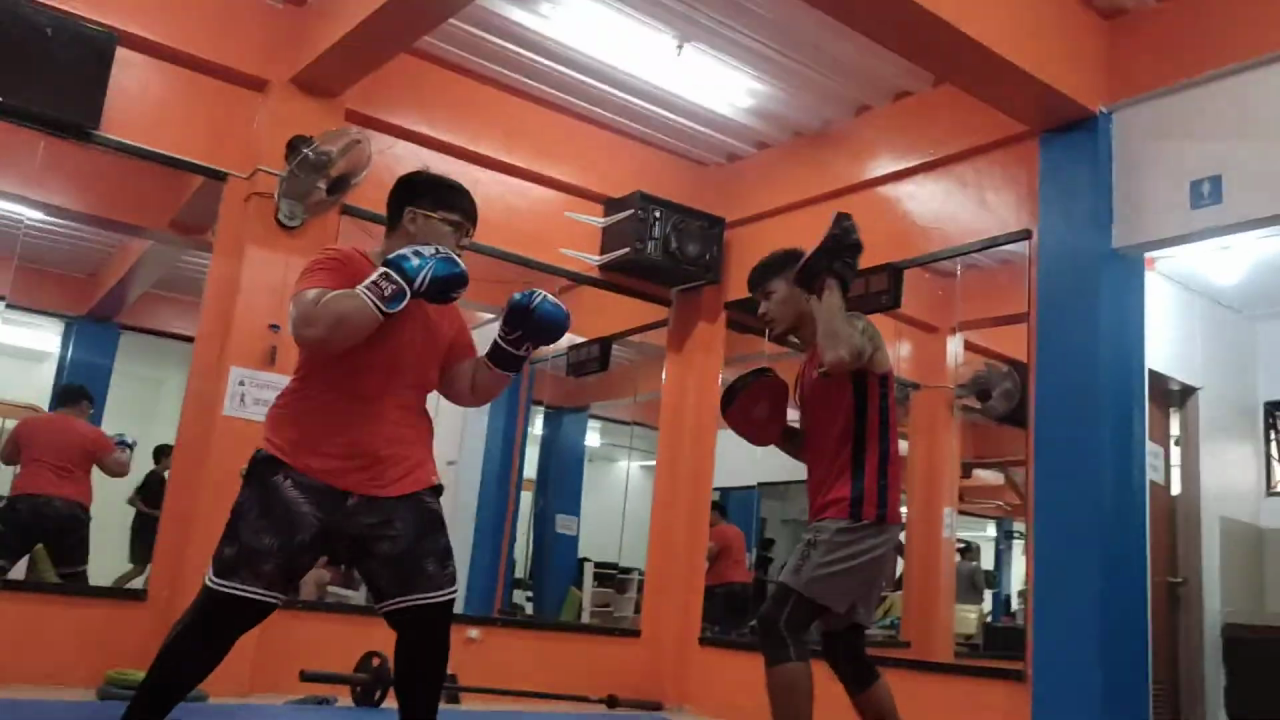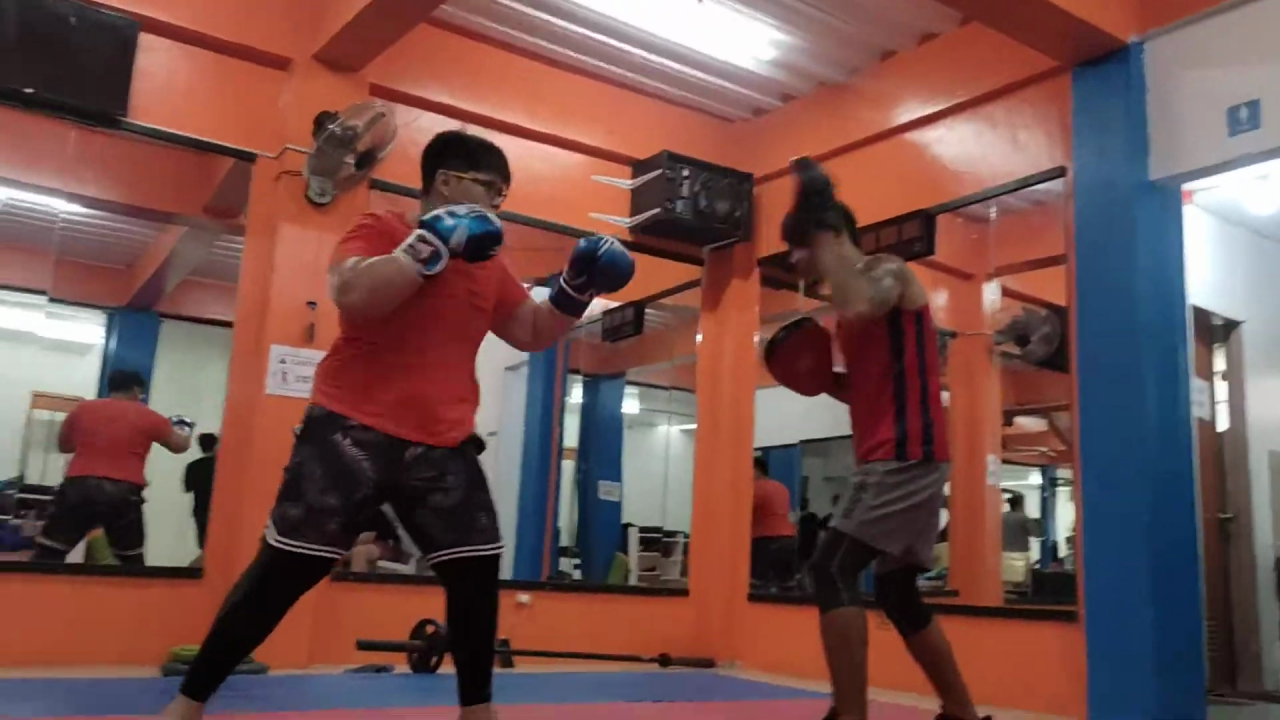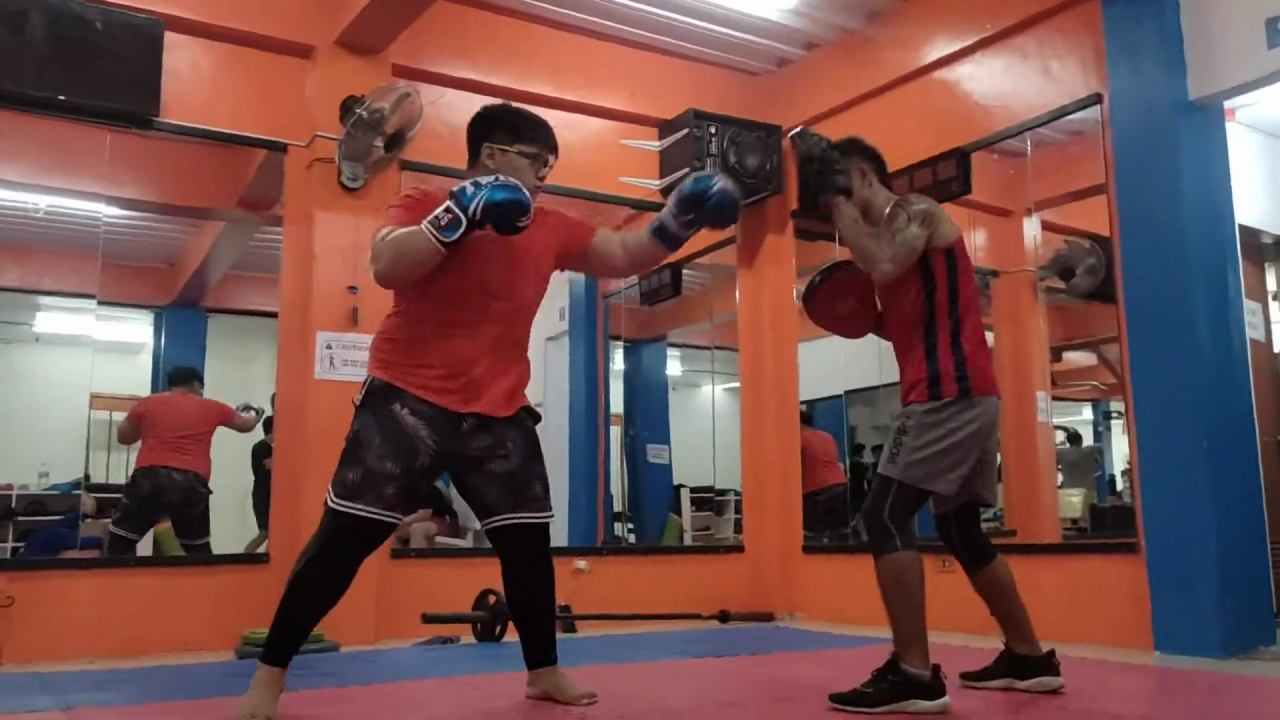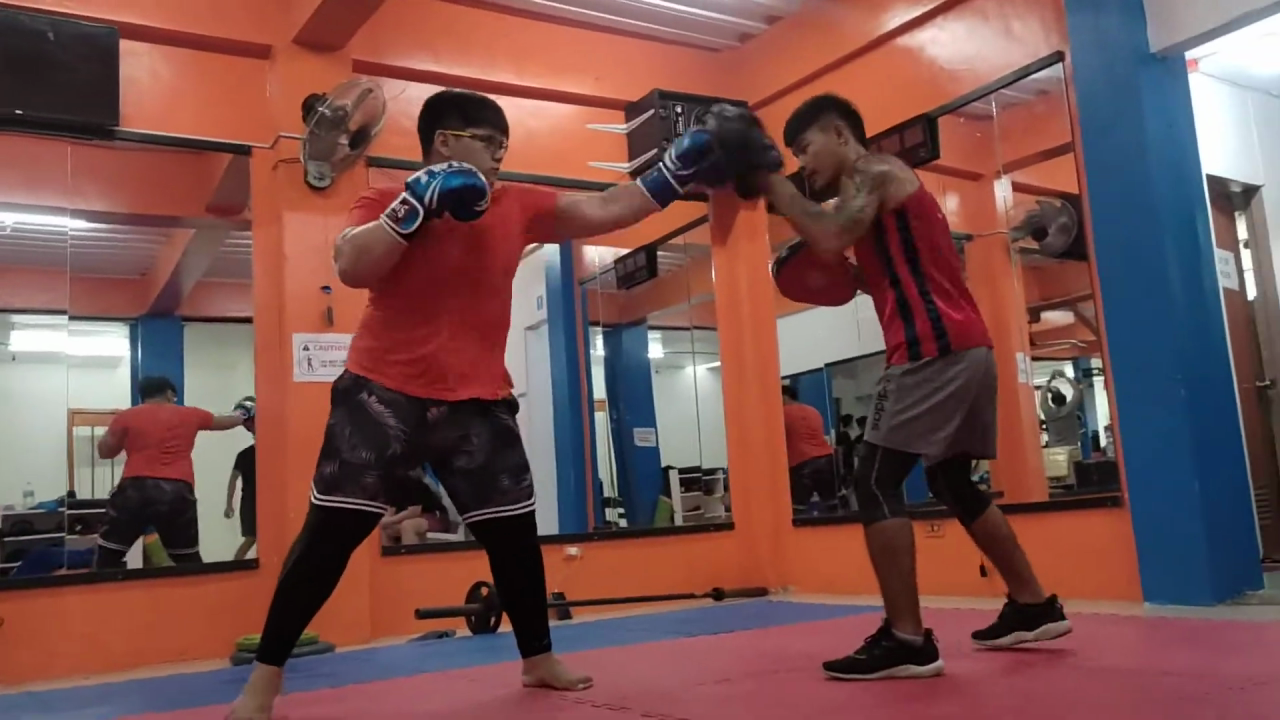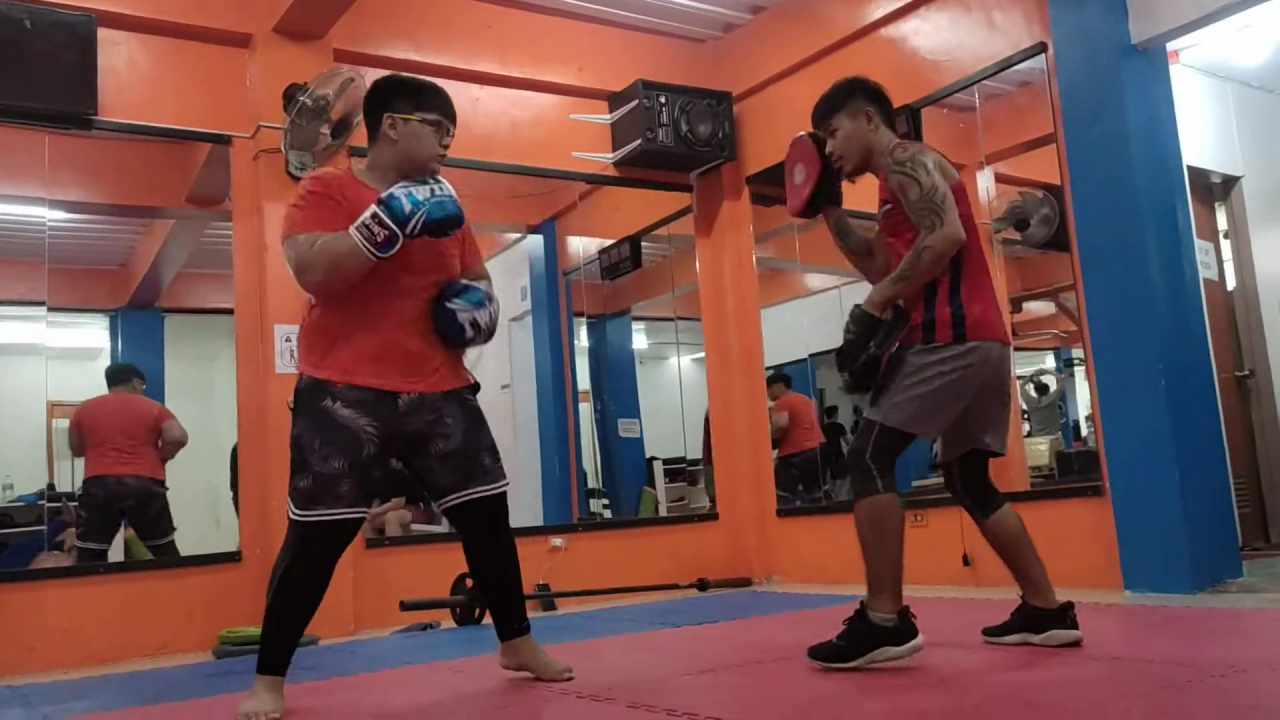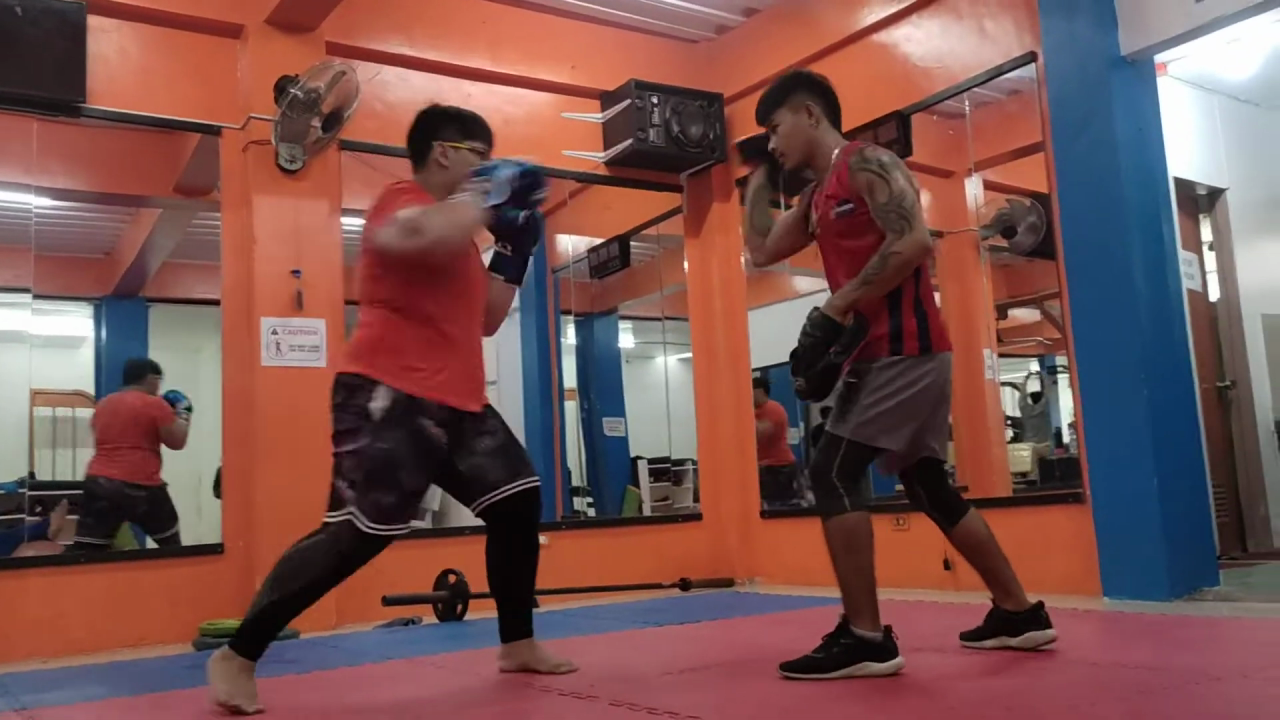
dt=0.4s
person 1, frame 1
left shoulder: (446, 310)
right shoulder: (340, 265)
left elbow: (471, 389)
right elbow: (313, 330)
left wrist: (517, 343)
right wrist: (398, 280)
left hip: (399, 492)
right hip: (299, 474)
left knee: (430, 618)
right knee: (226, 607)
person 1, frame 2
left shoulder: (488, 267)
right shoulder: (380, 229)
left elbow: (534, 333)
right elbow: (355, 298)
left wrist: (577, 285)
right wrist: (433, 241)
left hip: (444, 445)
right hip: (353, 430)
left knee: (477, 573)
right knee: (291, 568)
person 1, frame 3
left shoulder: (548, 230)
right shoulder: (424, 202)
left elbow: (623, 257)
right elbow: (387, 267)
left wrist: (682, 218)
right wrist: (460, 212)
left hip: (498, 414)
right hip: (408, 400)
left knee: (528, 541)
right knee: (348, 533)
person 1, frame 4
left shoulder: (517, 208)
right shoulder: (383, 199)
left elbow: (604, 210)
right elbow: (352, 267)
left wrist: (675, 174)
right wrist: (417, 203)
left hip: (476, 402)
right hip: (382, 393)
left knee: (512, 531)
right knee: (333, 526)
left ankle: (538, 659)
person 1, frame 5
left shoulder: (444, 211)
right shoulder: (326, 190)
left elbow: (473, 278)
right elbow: (312, 271)
left wrist: (474, 303)
right wrist: (390, 220)
left hip: (437, 390)
right hip: (343, 392)
left knee: (487, 514)
right knee: (318, 535)
left ankle: (518, 643)
person 1, frame 6
left shoulder: (463, 232)
right shoulder: (402, 200)
left elbow: (486, 319)
right elbow: (425, 239)
left wrist: (513, 250)
right wrist: (487, 196)
left hip: (458, 403)
right hip: (389, 394)
left knee: (519, 503)
right knee: (357, 533)
left ankle: (518, 644)
right ankle: (236, 658)
person 2, frame 1
left shoulder: (854, 330)
right shoulder: (812, 362)
left elbow: (837, 356)
left wrist: (831, 284)
left hip: (856, 517)
right hip: (852, 519)
left knee: (779, 624)
right knee: (843, 647)
person 2, frame 2
left shoulder: (889, 271)
right shoulder: (861, 294)
left elbow: (856, 309)
left wrist: (821, 234)
left hip: (903, 457)
right hip: (905, 459)
left knee: (832, 570)
right knee: (895, 591)
person 2, frame 3
left shoulder: (918, 211)
right shoulder: (897, 234)
left elbow: (882, 267)
left wrist: (834, 203)
left hip: (950, 393)
right hip: (964, 397)
left knee: (884, 514)
right knee: (958, 529)
left ankle: (916, 675)
right ankle: (1030, 657)
person 2, frame 4
left shoulder: (875, 171)
right shoulder: (878, 190)
left elbow: (827, 239)
left wrist: (768, 176)
left hip: (934, 352)
right hip: (966, 349)
left knee: (874, 480)
right knee: (951, 480)
left ankle: (907, 639)
right ankle: (1033, 605)
person 2, frame 5
left shoulder: (908, 161)
right shoulder: (899, 180)
left elbow: (946, 236)
right elbow: (880, 263)
left wrist: (874, 304)
right wrist: (829, 206)
left hip: (949, 338)
right hip: (985, 341)
left knee: (869, 457)
right knee: (968, 479)
left ankle: (884, 619)
right ankle: (1047, 610)
person 2, frame 6
left shoulder: (867, 163)
right shoulder: (820, 194)
left elbow: (914, 242)
right elbow: (762, 250)
left wrist: (837, 306)
right wrist: (760, 174)
left hip: (902, 347)
right hip: (909, 353)
left knee: (833, 472)
right knee: (928, 485)
left ankle: (866, 637)
right ankle: (1019, 612)
person 3, frame 1
left shoulder: (27, 424)
right shoulder: (93, 435)
right elbow: (120, 469)
right wrist: (125, 447)
left hip: (25, 504)
right hip: (70, 511)
right knee: (74, 579)
person 3, frame 2
left shoulder: (82, 409)
right shoulder: (147, 417)
left elbow: (64, 446)
right elbow: (180, 445)
right wrist: (184, 427)
left hip: (79, 487)
right hip: (124, 493)
left knee: (48, 554)
right knee: (132, 561)
person 3, frame 3
left shoulder: (147, 403)
right shoulder: (210, 408)
left elbow: (124, 437)
right elbow: (246, 424)
right wrist: (253, 415)
left hip: (149, 478)
right hip: (190, 484)
left knee: (119, 545)
right knee: (199, 551)
person 3, frame 4
left shoulder: (127, 417)
right shoulder: (189, 415)
left elbow: (105, 451)
right elbow: (225, 422)
right wrist: (243, 413)
left hip: (134, 490)
right hip: (176, 492)
left knee: (107, 558)
right knee: (189, 560)
person 3, frame 5
left shoulder: (85, 410)
right shoulder: (153, 408)
left elbow: (77, 450)
right elbow: (178, 438)
right wrist: (162, 457)
left hip: (99, 486)
right hip: (146, 486)
left knee: (89, 558)
right knee: (167, 552)
person 3, frame 6
left shoulder: (105, 404)
right shoulder: (154, 405)
right elbow: (177, 441)
right wrist: (183, 414)
left hip: (98, 485)
right hip: (139, 487)
left knee: (84, 551)
right knee: (170, 544)
